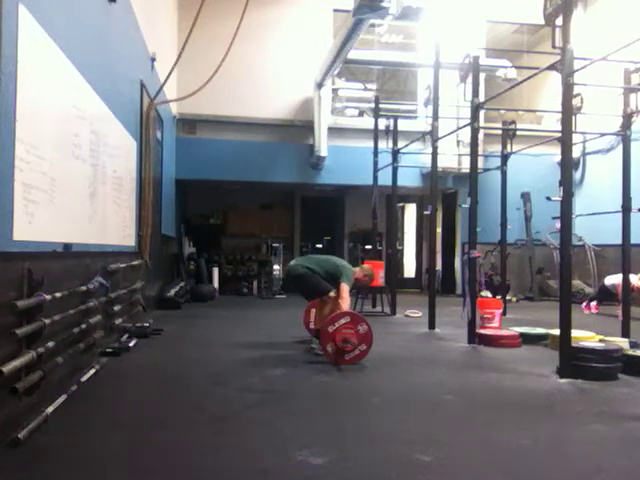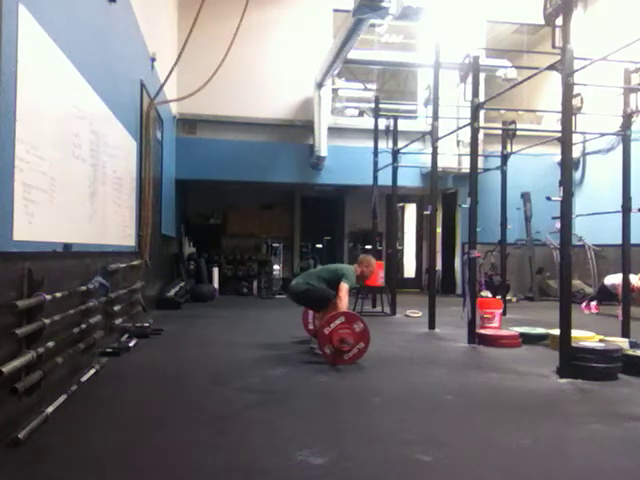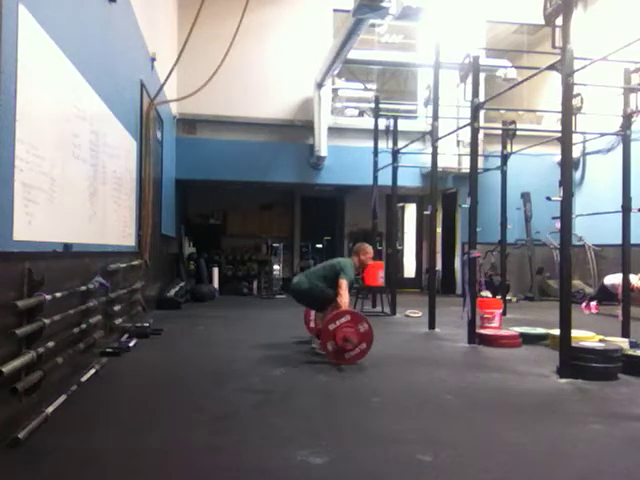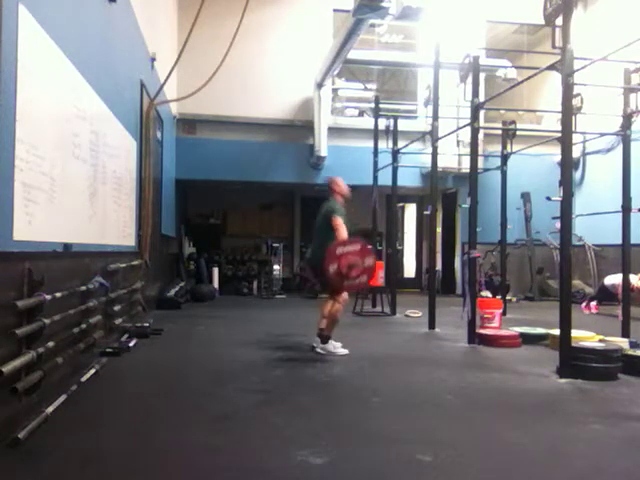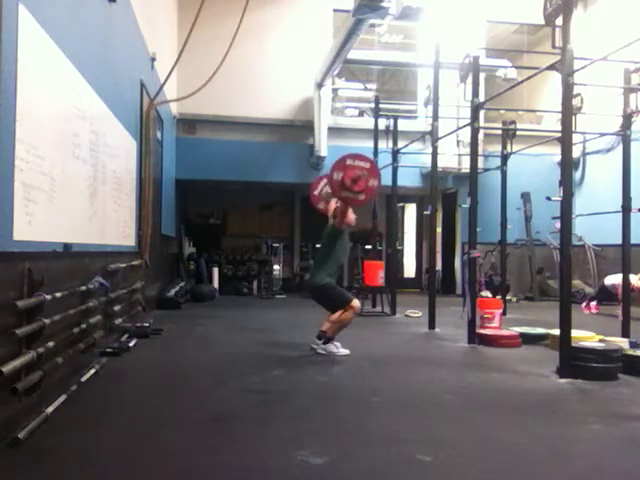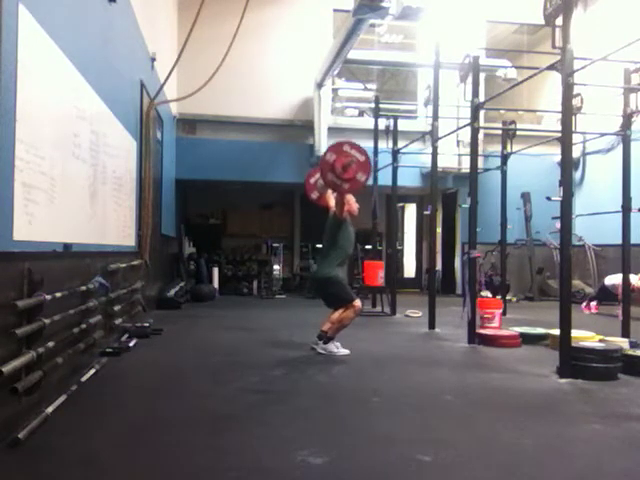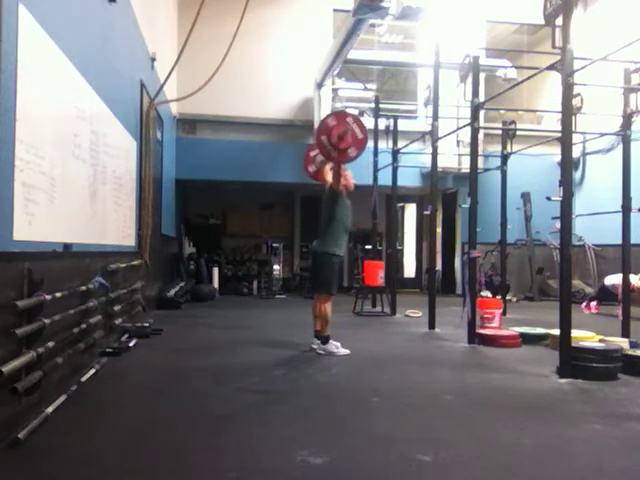
dt=0.5s
person 1, frame 1
left shoulder: (344, 269)
right shoulder: (348, 273)
left elbow: (338, 297)
right elbow: (344, 298)
left hip: (295, 268)
right hip: (299, 270)
left knee: (326, 298)
right knee: (330, 298)
left ankle: (318, 338)
person 1, frame 2
left shoulder: (347, 270)
right shoulder: (350, 274)
left elbow: (339, 296)
right elbow: (342, 297)
left hip: (298, 286)
right hip: (301, 287)
left knee: (329, 302)
right knee: (335, 303)
person 1, frame 3
left shoulder: (346, 264)
right shoulder: (348, 267)
left elbow: (339, 294)
right elbow: (342, 295)
left hip: (301, 285)
right hip: (302, 287)
left knee: (331, 302)
right knee: (338, 303)
person 1, frame 4
left shoulder: (331, 206)
right shoulder: (336, 207)
right elbow: (340, 229)
left hip: (316, 258)
right hip: (323, 259)
left knee: (332, 298)
right knee: (341, 297)
left ankle: (321, 337)
right ankle: (324, 342)
person 1, frame 5
left shoulder: (337, 229)
right shoulder: (337, 229)
left elbow: (333, 210)
right elbow: (341, 213)
left hip: (321, 281)
right hip: (321, 283)
left knee: (344, 308)
right knee: (353, 306)
left ankle: (320, 338)
right ankle: (326, 343)
person 1, frame 6
left shoulder: (339, 220)
right shoulder: (340, 220)
left elbow: (331, 203)
right elbow: (338, 203)
left wrist: (329, 188)
left hip: (325, 274)
right hip: (327, 275)
left knee: (344, 307)
right knee: (355, 306)
left ankle: (321, 338)
right ankle: (326, 342)
person 1, frame 7
left shoulder: (335, 194)
right shoulder: (336, 194)
left elbow: (328, 178)
right elbow: (334, 178)
left wrist: (328, 165)
left hip: (326, 252)
right hip: (328, 252)
left knee: (320, 297)
right knee: (325, 297)
left ankle: (318, 338)
right ankle: (324, 342)
